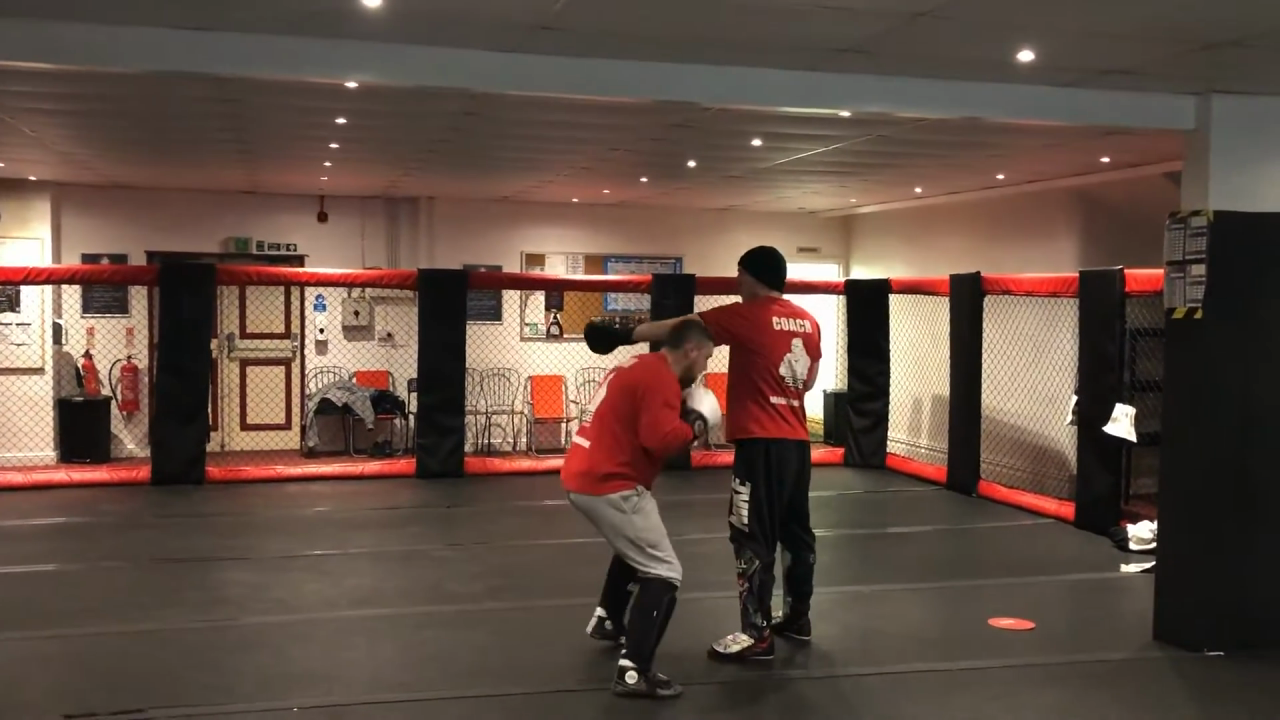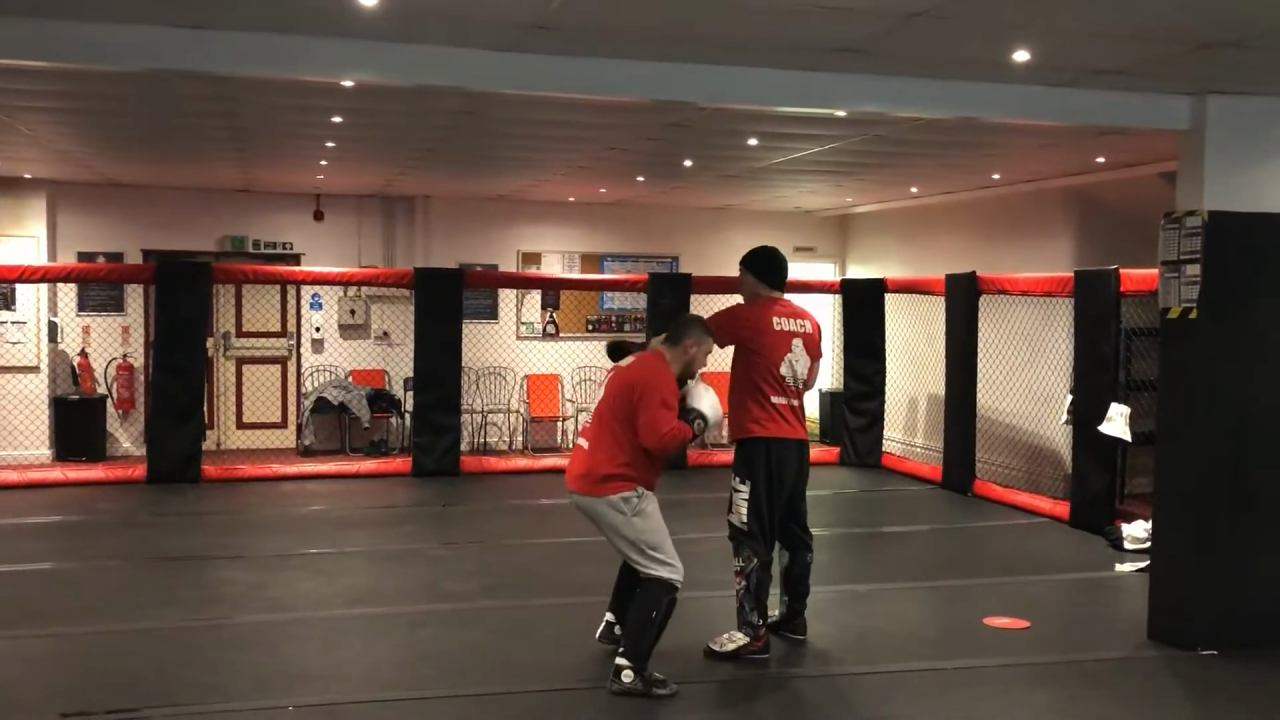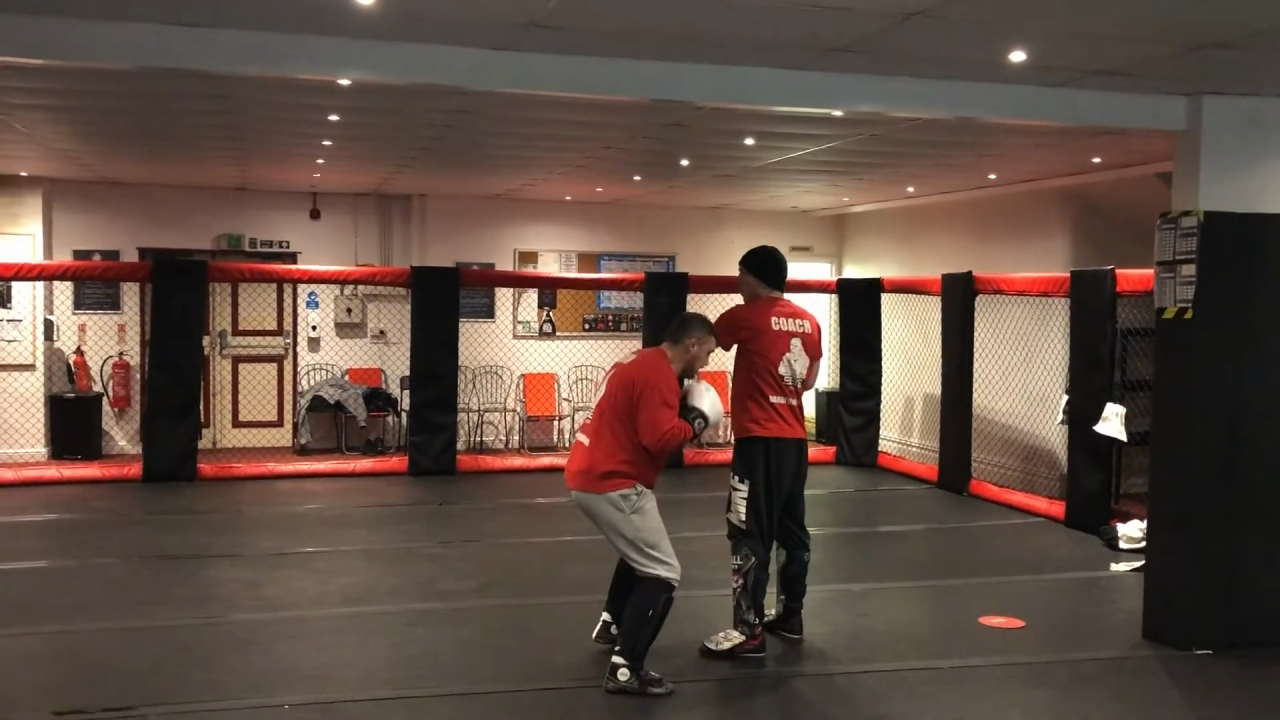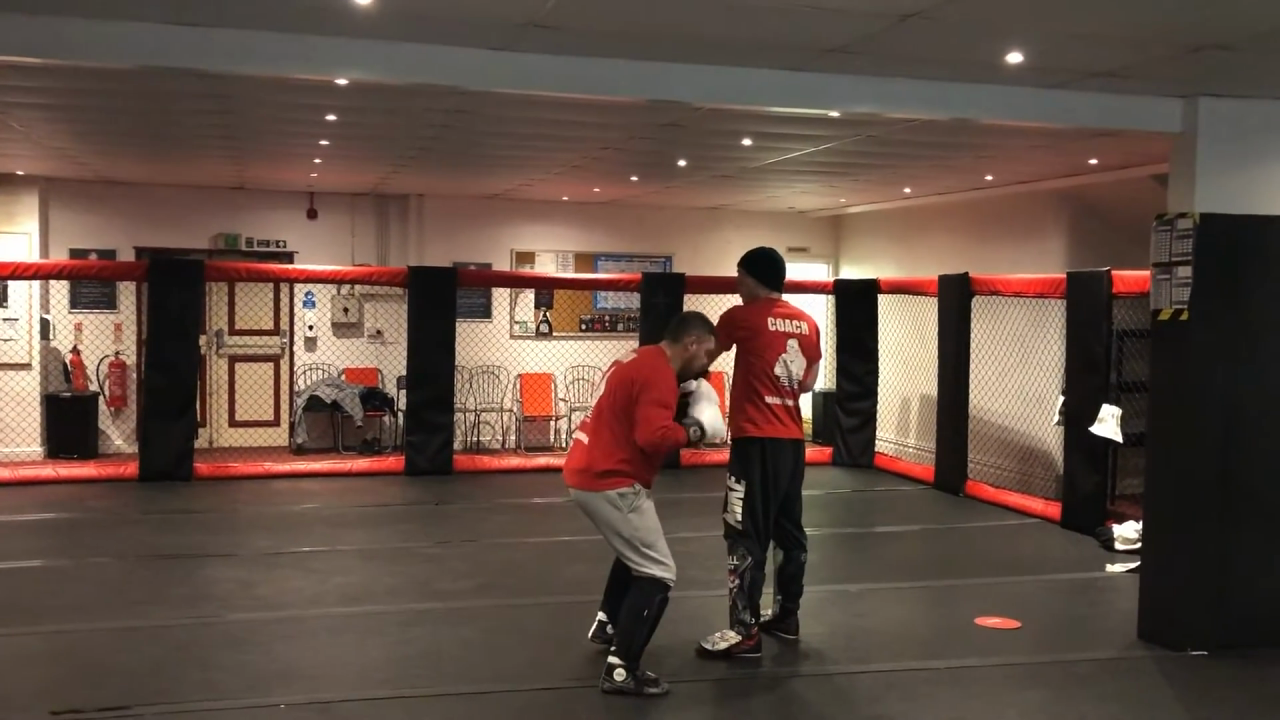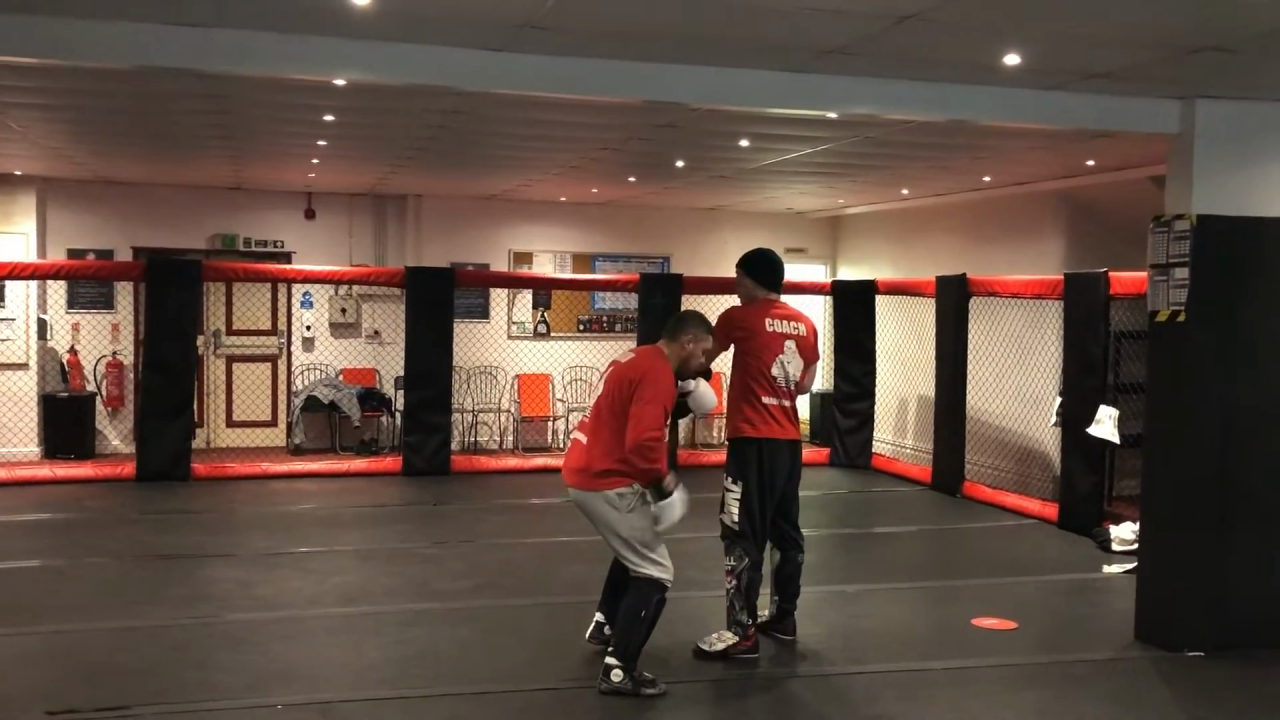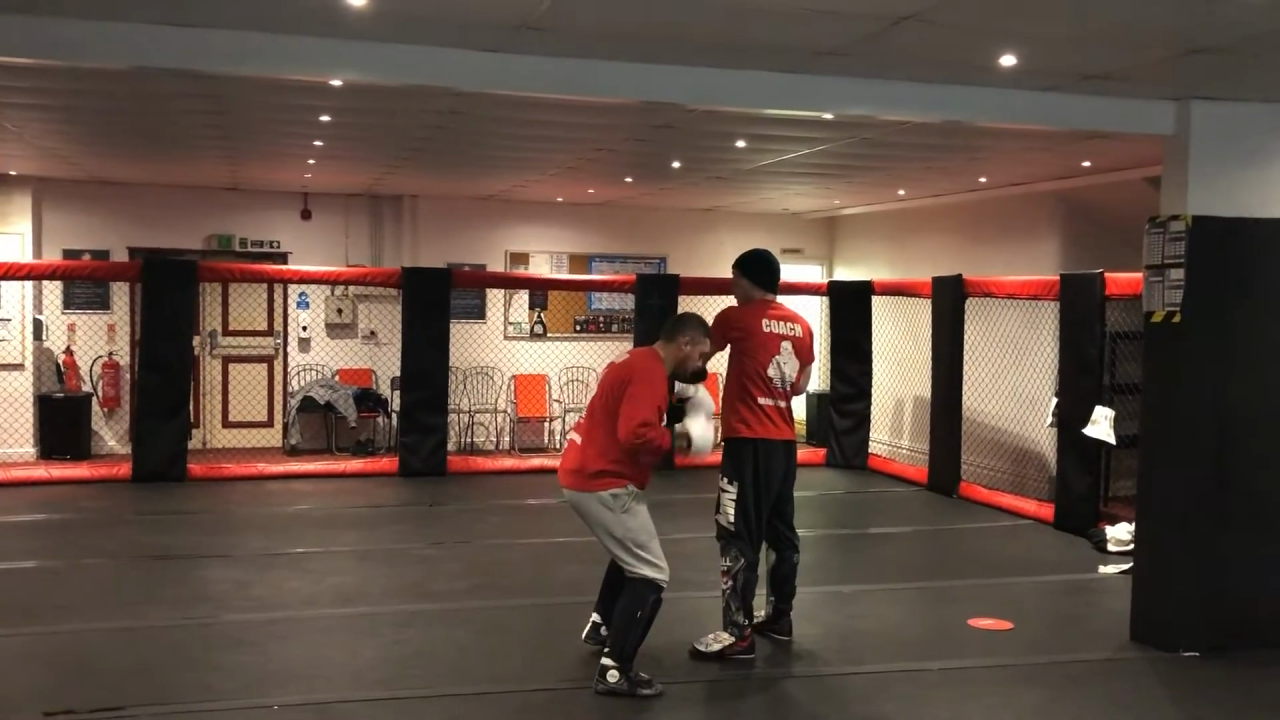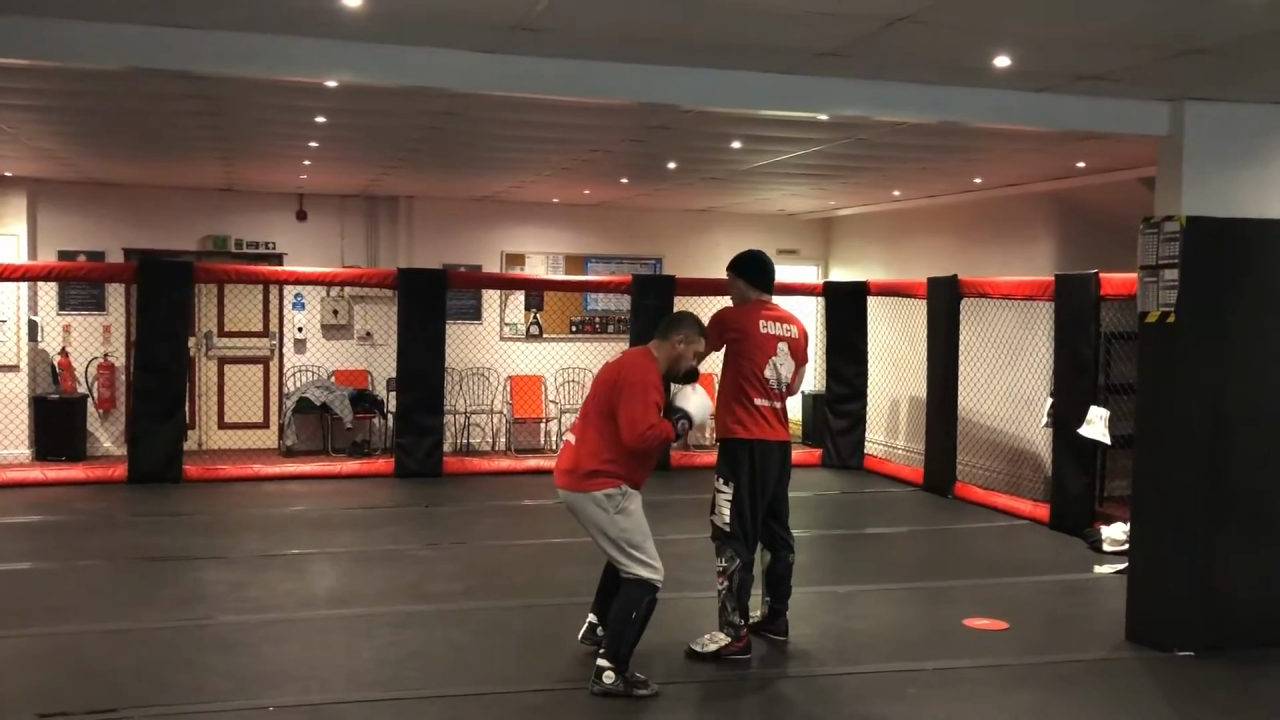
dt=0.2s
person 1, frame 1
left shoulder: (746, 315)
right shoulder: (808, 322)
left elbow: (678, 328)
left wrist: (621, 335)
left hip: (761, 442)
right hip: (797, 441)
left knee: (753, 536)
right knee: (797, 531)
left ankle: (757, 633)
right ankle: (797, 616)
person 1, frame 2
left shoulder: (747, 316)
right shoulder: (807, 321)
left hip: (759, 441)
right hip: (793, 439)
left knee: (749, 535)
right knee: (792, 531)
left ankle: (751, 632)
right ankle: (792, 616)
person 1, frame 3
left shoulder: (745, 317)
right shoulder: (808, 321)
left hip: (760, 440)
right hip: (794, 439)
left knee: (749, 534)
right knee: (792, 529)
left ankle: (748, 630)
right ankle: (790, 615)
person 1, frame 4
left shoulder: (741, 318)
right shoulder: (807, 323)
left elbow: (706, 353)
left hip: (756, 441)
right hip: (792, 440)
left knee: (745, 534)
right knee: (789, 529)
left ankle: (744, 631)
right ankle: (786, 615)
person 1, frame 5
left shoulder: (739, 318)
right shoulder: (805, 324)
left elbow: (706, 356)
right elbow: (805, 383)
left hip: (753, 441)
right hip: (789, 441)
left knee: (742, 535)
right knee: (786, 530)
left ankle: (741, 631)
right ankle: (784, 616)
person 1, frame 6
left shoulder: (736, 318)
right shoulder: (800, 325)
left elbow: (701, 355)
left hip: (748, 442)
right hip: (784, 441)
left knee: (738, 536)
right knee: (781, 530)
left ankle: (737, 632)
right ankle: (780, 616)
person 1, frame 7
left shoulder: (732, 318)
right shoulder: (795, 326)
left hip: (743, 442)
right hip: (778, 442)
left knee: (733, 536)
right knee: (776, 531)
left ankle: (734, 633)
right ankle: (775, 616)
person 2, frame 1
left shoulder: (636, 367)
right shoulder: (660, 378)
right elbow: (661, 439)
left wrist: (681, 417)
right wrist: (696, 424)
left hip: (580, 478)
right hip: (610, 485)
left knee: (633, 547)
right knee: (663, 574)
left ankle: (607, 620)
right ankle: (633, 671)
person 2, frame 2
left shoulder: (639, 364)
right shoulder: (657, 375)
right elbow: (660, 439)
left wrist: (681, 411)
right wrist: (697, 422)
left hip: (588, 478)
right hip: (611, 486)
left knee: (642, 553)
right knee: (665, 575)
left ankle: (616, 625)
right ankle: (629, 671)
person 2, frame 3
left shoulder: (641, 362)
right shoulder: (658, 374)
right elbow: (660, 437)
left wrist: (680, 407)
right wrist: (697, 421)
left hip: (588, 474)
right hip: (611, 484)
left knee: (640, 552)
right knee: (662, 574)
left ankle: (611, 624)
right ankle: (625, 670)
person 2, frame 4
left shoulder: (639, 360)
right shoulder: (658, 373)
right elbow: (654, 436)
left wrist: (679, 409)
right wrist: (692, 431)
left hip: (586, 473)
right hip: (610, 482)
left knee: (635, 552)
right knee: (658, 573)
left ankle: (607, 623)
right ankle: (621, 670)
person 2, frame 5
left shoulder: (637, 359)
right shoulder: (657, 372)
right elbow: (642, 438)
left wrist: (680, 404)
right wrist: (664, 482)
left hip: (585, 472)
right hip: (607, 482)
left knee: (633, 551)
right knee: (655, 573)
left ankle: (605, 624)
right ankle: (618, 670)
person 2, frame 6
left shoulder: (636, 361)
right shoulder: (649, 372)
right elbow: (635, 433)
left wrist: (674, 413)
right wrist: (677, 440)
left hip: (582, 474)
right hip: (603, 483)
left knee: (631, 552)
right knee: (651, 574)
left ankle: (601, 625)
right ankle: (614, 671)
person 2, frame 7
left shoulder: (635, 362)
right shoulder: (640, 371)
right elbow: (640, 435)
left wrist: (671, 414)
right wrist: (682, 422)
left hip: (581, 476)
right hip: (598, 484)
left knee: (625, 555)
right knee: (646, 575)
left ankle: (597, 626)
right ankle: (609, 672)
